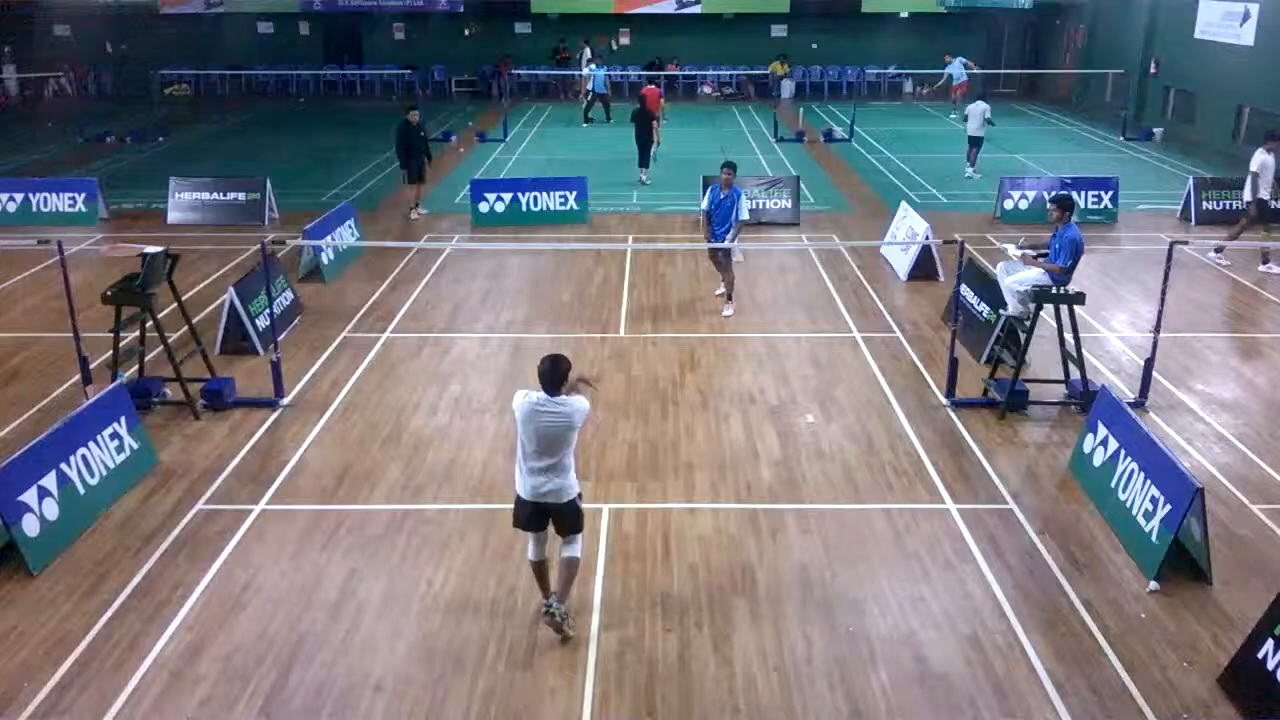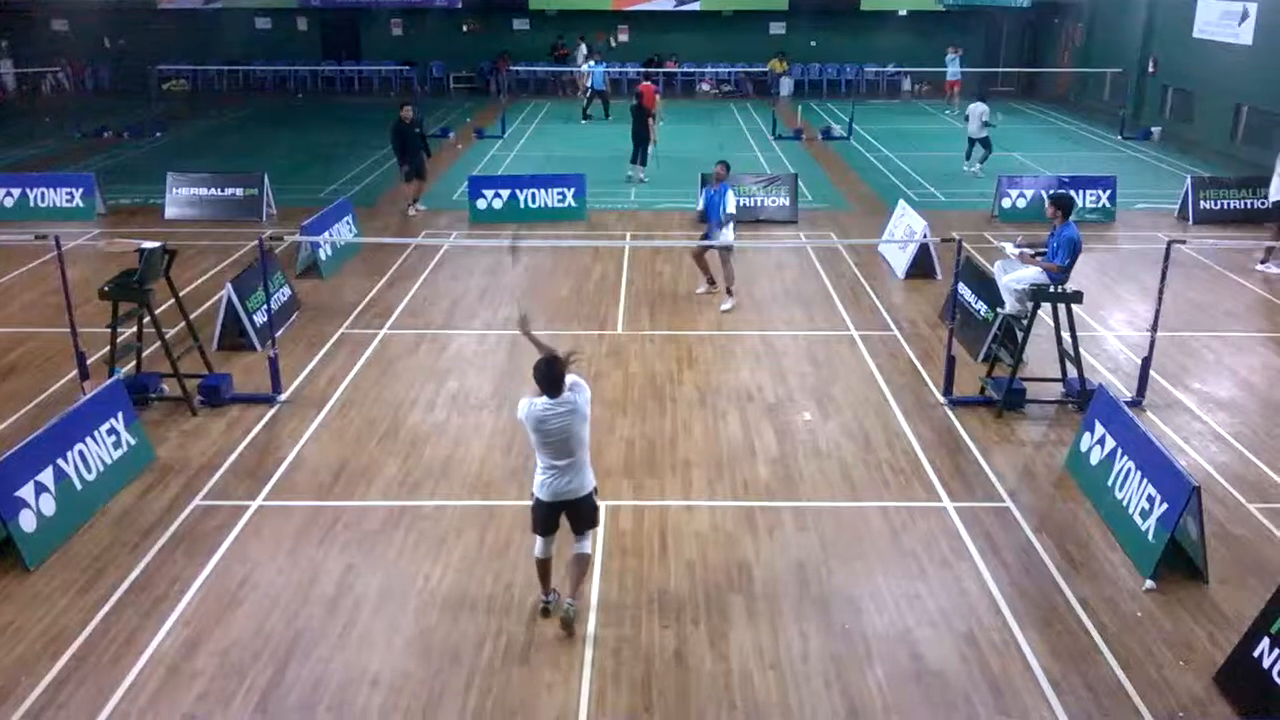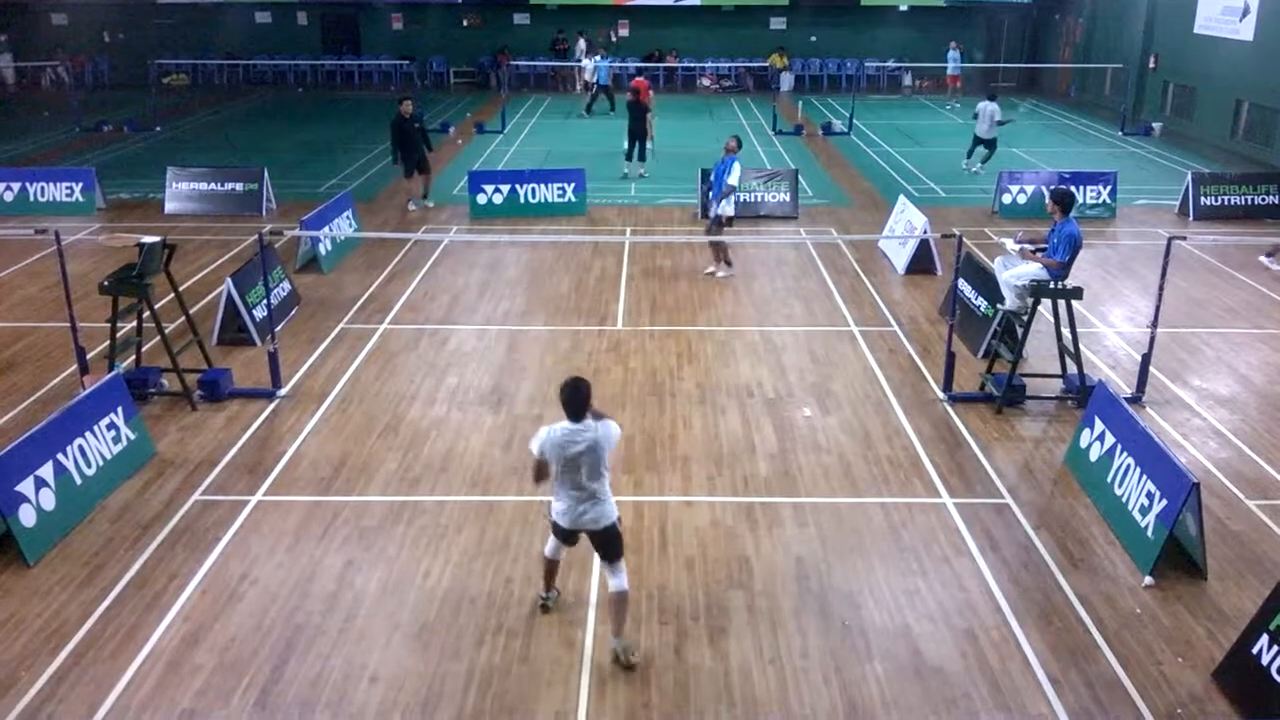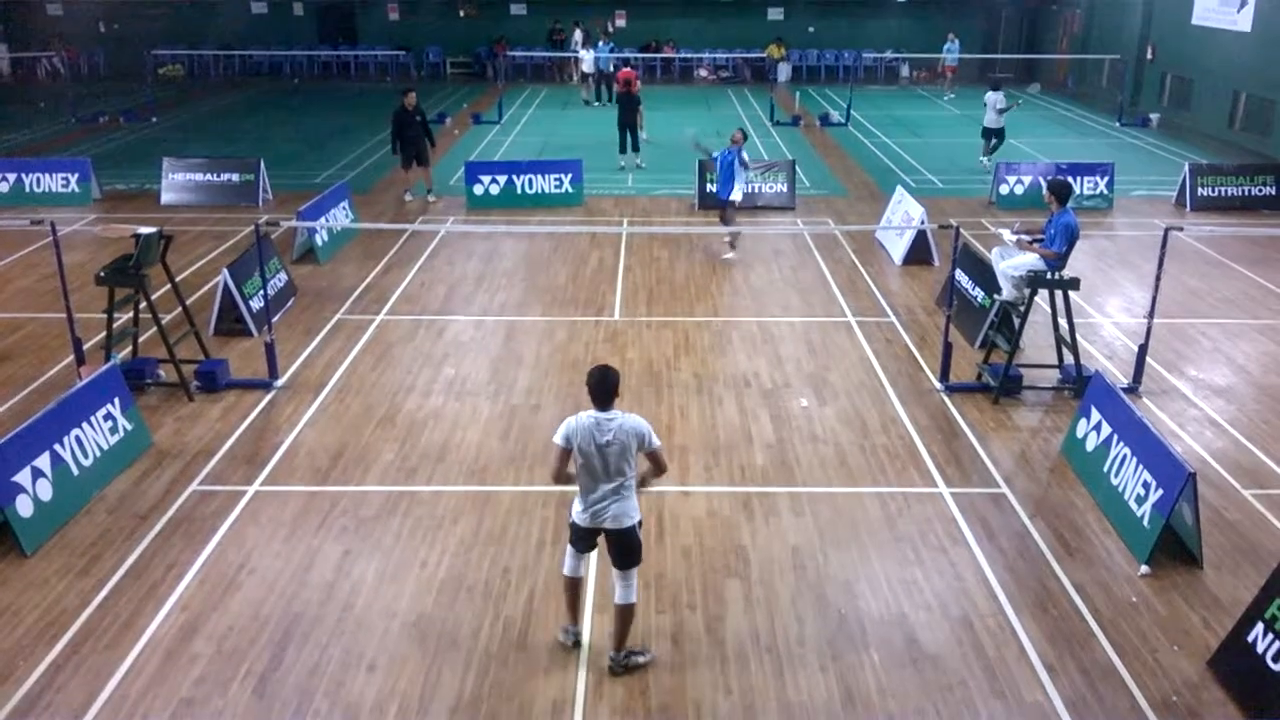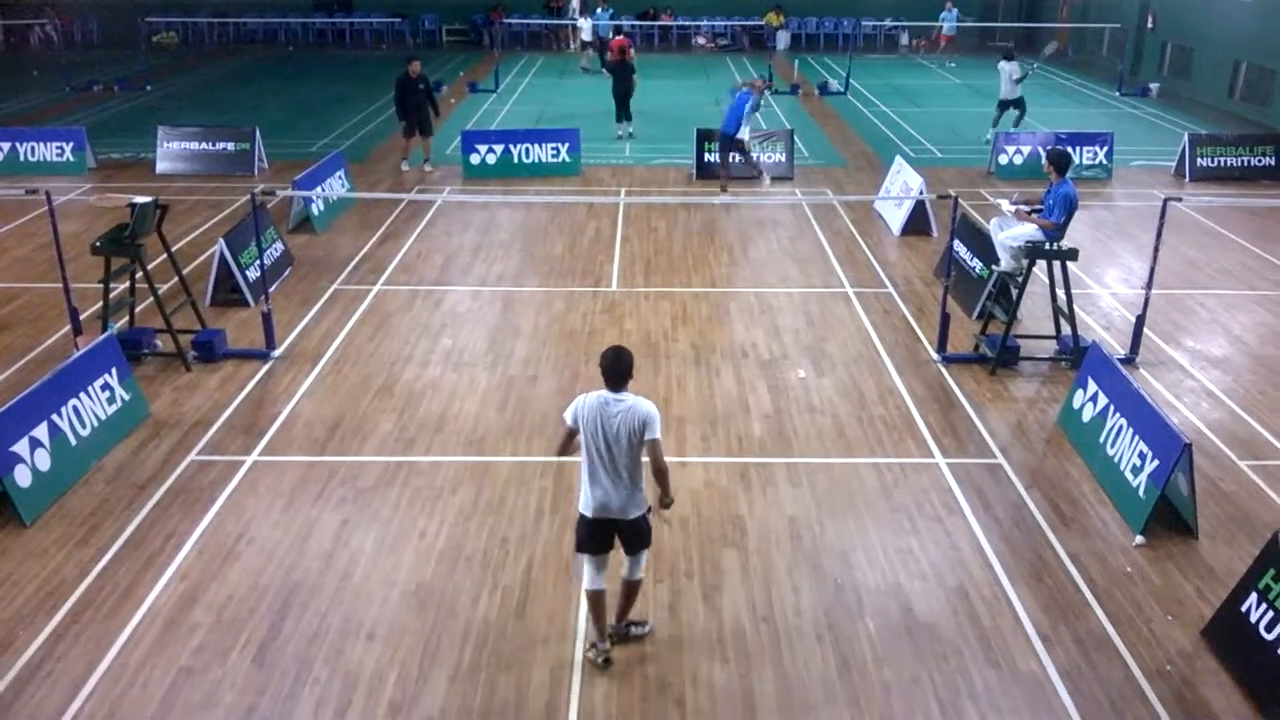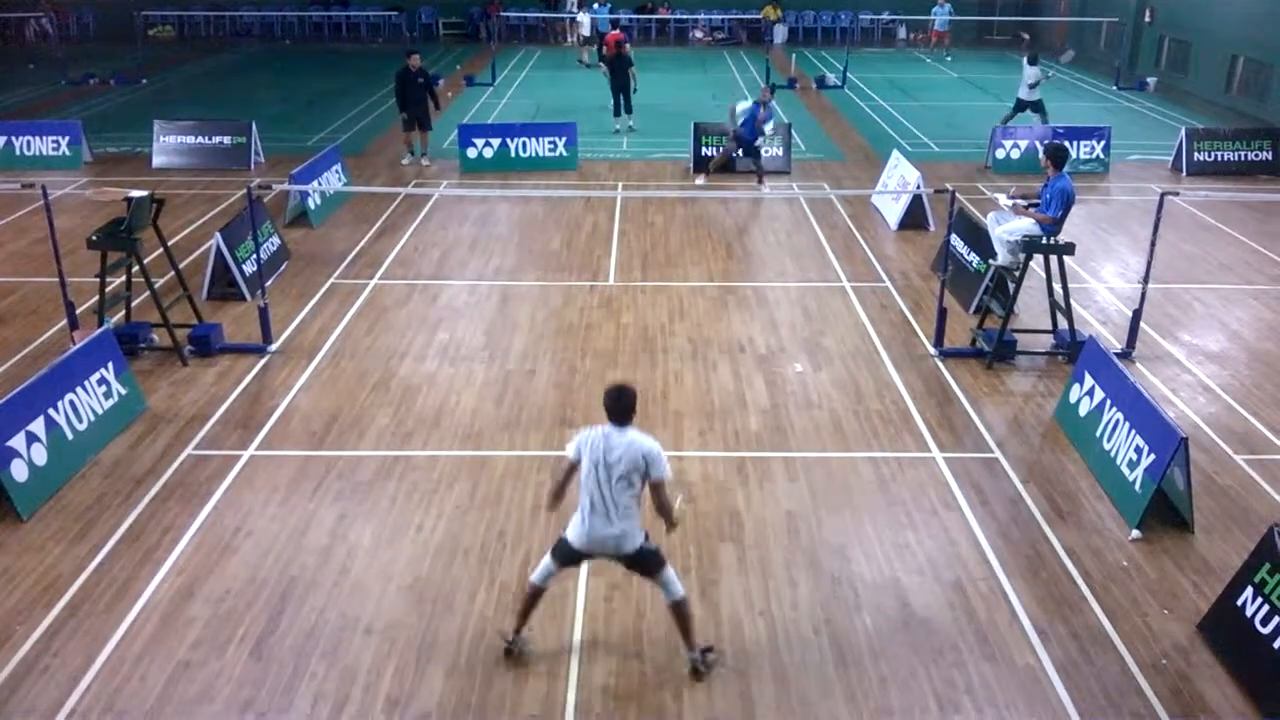
dt=0.3s
person 1, frame 1
left shoulder: (522, 402)
right shoulder: (577, 406)
left wrist: (550, 374)
right wrist: (567, 378)
left hip: (529, 491)
right hip: (563, 491)
left knee: (537, 546)
right knee: (571, 544)
left ankle: (548, 601)
right ankle: (560, 608)
person 1, frame 2
left shoulder: (527, 410)
right shoulder: (580, 399)
left elbow: (542, 393)
right elbow: (564, 375)
left wrist: (555, 365)
right wrist: (530, 336)
left hip: (546, 491)
right hip: (580, 489)
left knee: (544, 544)
right knee: (582, 542)
left ankle: (547, 597)
right ankle: (570, 603)
person 1, frame 3
left shoulder: (548, 436)
right shoulder: (606, 432)
left elbow: (538, 477)
right wrist: (593, 413)
left hip: (564, 513)
right hip: (602, 516)
left knee: (555, 545)
right knee: (617, 576)
left ankle: (547, 595)
right ankle: (619, 644)
person 1, frame 4
left shoulder: (573, 425)
right shoulder: (635, 425)
left elbow: (557, 476)
right elbow: (661, 466)
right wrist: (644, 478)
left hip: (585, 514)
right hip: (623, 516)
left knee: (573, 560)
right knee: (626, 585)
left ankle: (572, 630)
right ankle: (619, 655)
person 1, frame 5
left shoulder: (583, 404)
right shoulder: (644, 410)
left elbow: (562, 450)
right elbow: (657, 464)
right wrist: (666, 494)
left hip: (592, 505)
right hip: (630, 506)
left knee: (594, 572)
right knee: (635, 563)
left ankle: (600, 644)
right ankle: (619, 625)
person 1, frame 6
left shoulder: (586, 438)
right shoulder: (649, 448)
left elbow: (560, 484)
right elbow: (661, 504)
left wrist: (553, 503)
right wrist: (671, 520)
left hip: (583, 535)
right hip: (626, 538)
left knee: (544, 572)
right knee: (670, 584)
left ankle: (515, 638)
right ankle: (695, 655)
